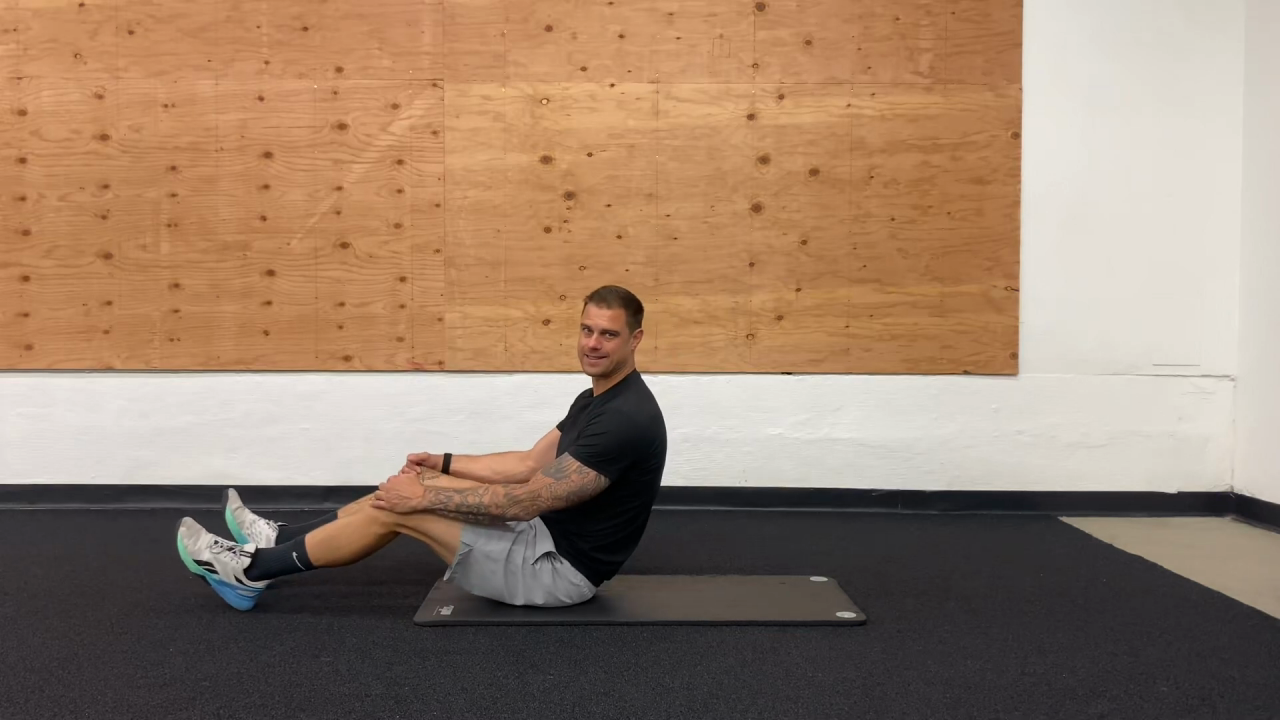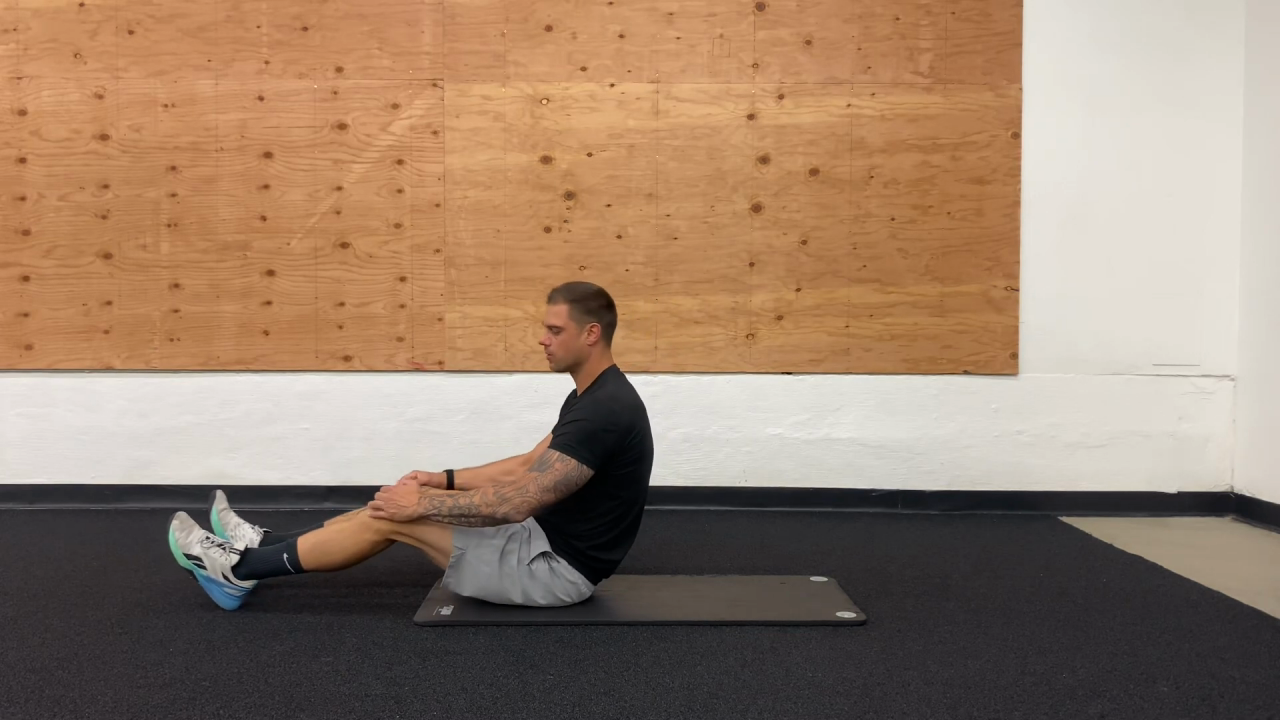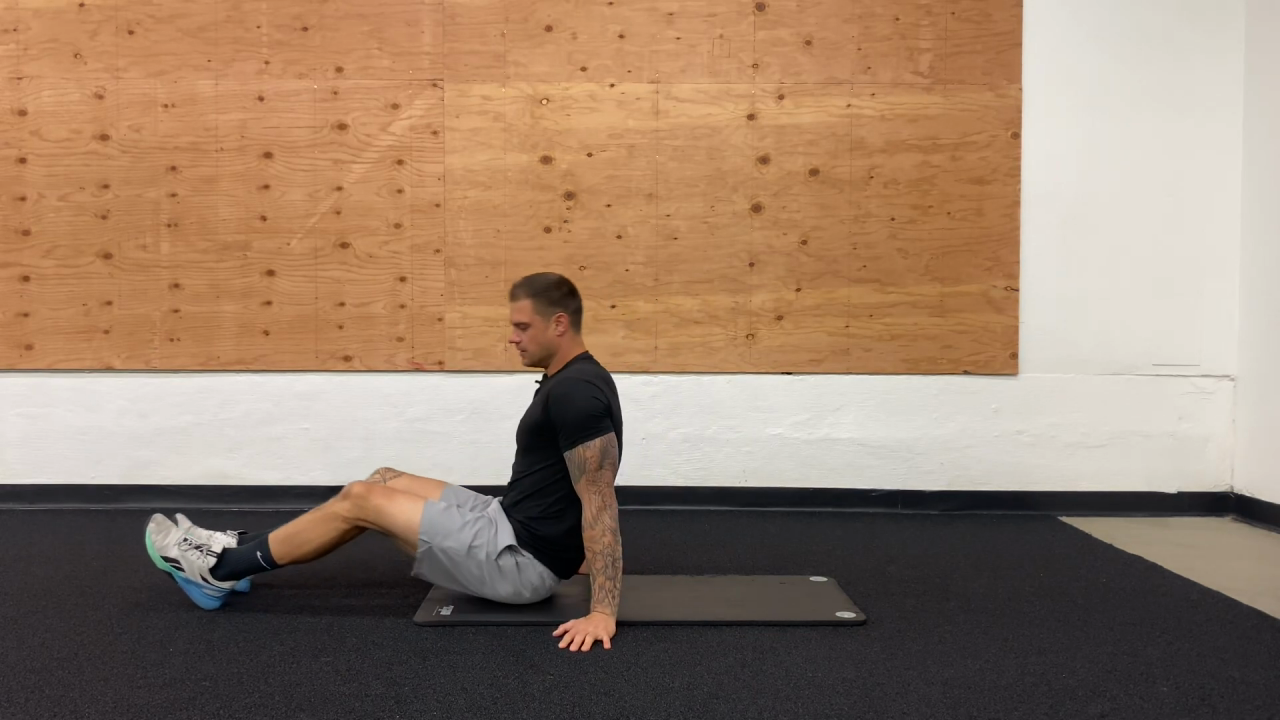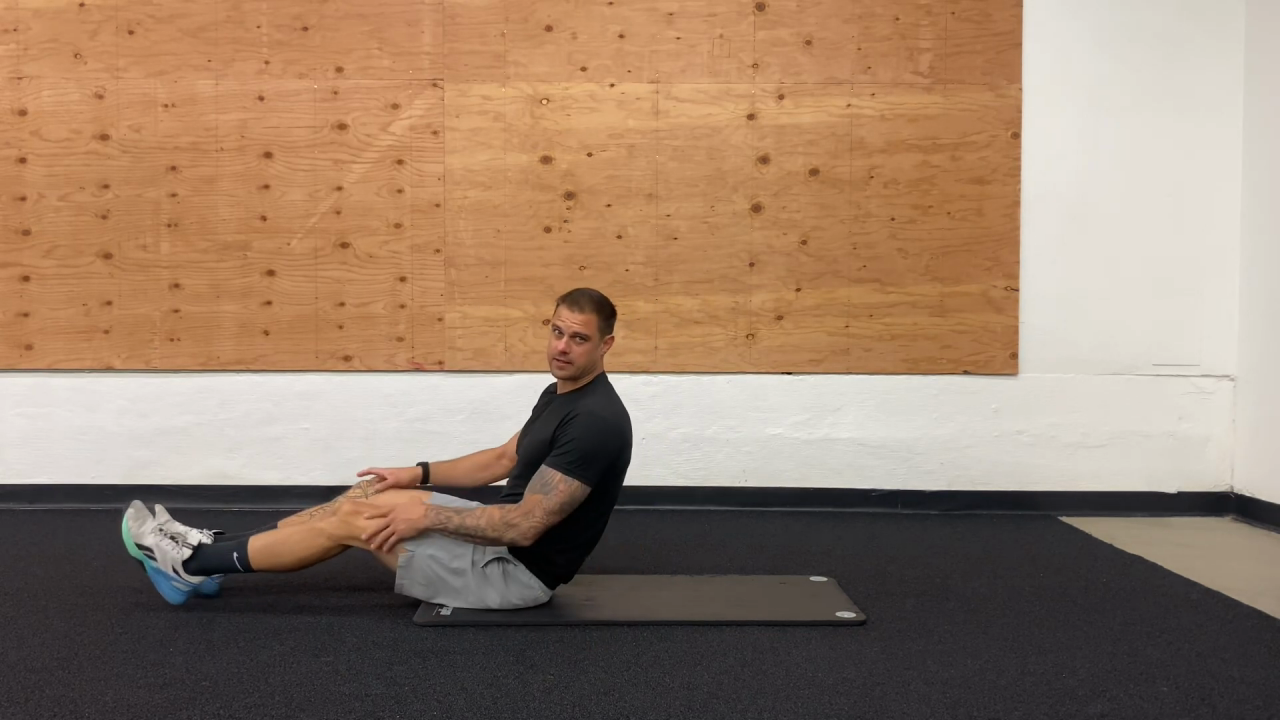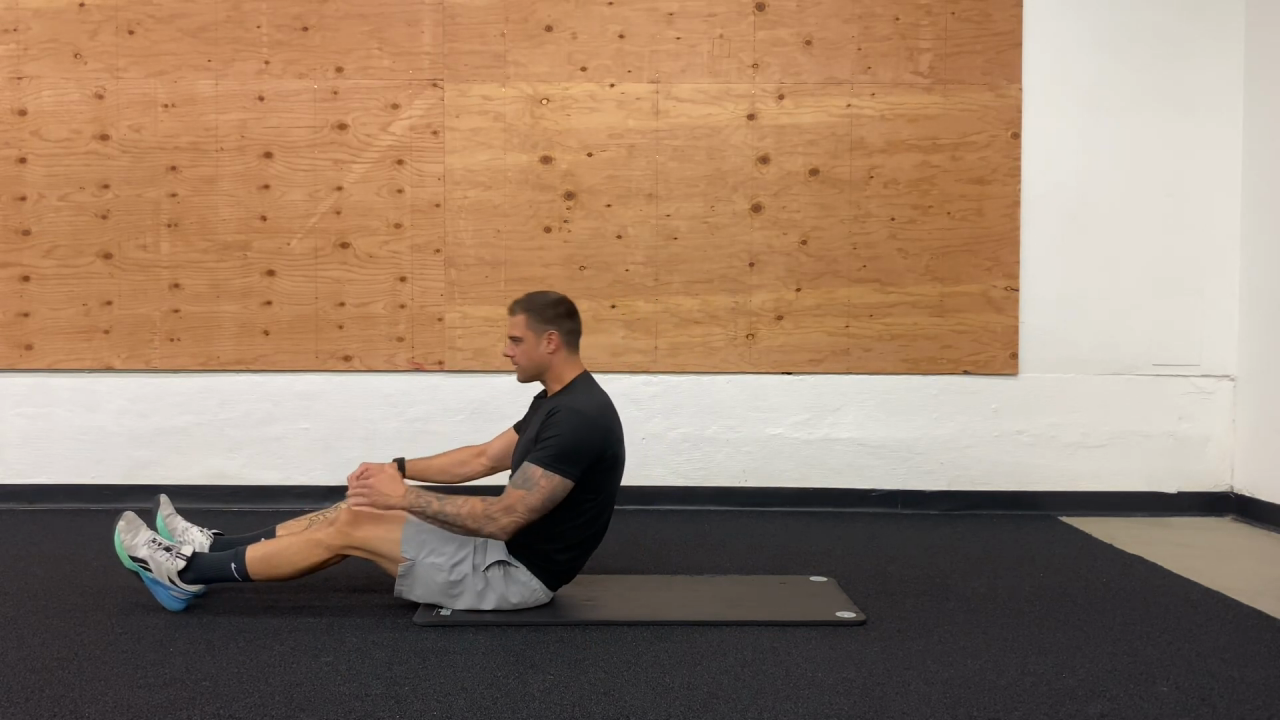
dt=1s
person 1, frame 1
left shoulder: (627, 421)
right shoulder: (596, 399)
left elbow: (526, 501)
right elbow: (531, 466)
left wrist: (426, 498)
right wrist: (442, 464)
left hip: (559, 568)
right hip: (552, 537)
left knee: (397, 510)
right knee: (416, 482)
left ankle: (250, 570)
right ankle: (278, 542)
person 1, frame 2
left shoulder: (604, 410)
right shoulder: (596, 397)
left elbow: (516, 502)
right elbow: (532, 468)
left wrist: (423, 506)
right wrist: (444, 480)
left hip: (557, 567)
right hip: (554, 540)
left knee: (392, 517)
right knee: (402, 501)
left ankle: (239, 568)
right ankle: (262, 546)
person 1, frame 3
left shoulder: (574, 392)
right shoulder: (576, 380)
left elbow: (599, 502)
right elbow: (586, 497)
left wrist: (602, 612)
right wrist: (574, 551)
left hip: (521, 560)
right hip: (518, 527)
left knee: (360, 501)
right knee: (385, 481)
left ankle: (220, 570)
right ankle: (239, 548)
person 1, frame 4
left shoulder: (594, 421)
right shoulder: (561, 394)
left elbow: (523, 525)
right elbow: (507, 459)
left wrist: (427, 517)
right wrist: (419, 474)
left hip: (517, 570)
right hip: (507, 542)
left knee: (353, 521)
right knee: (365, 497)
left ankle: (192, 564)
right ankle: (211, 550)
person 1, frame 5
left shoulder: (579, 417)
right shoulder: (559, 399)
left elbow: (503, 520)
right elbow: (487, 457)
left wrist: (404, 497)
right wrist: (397, 470)
left hip: (517, 570)
right hip: (510, 545)
left knee: (349, 530)
right knee: (357, 509)
left ankle: (187, 573)
right ankle: (211, 549)
